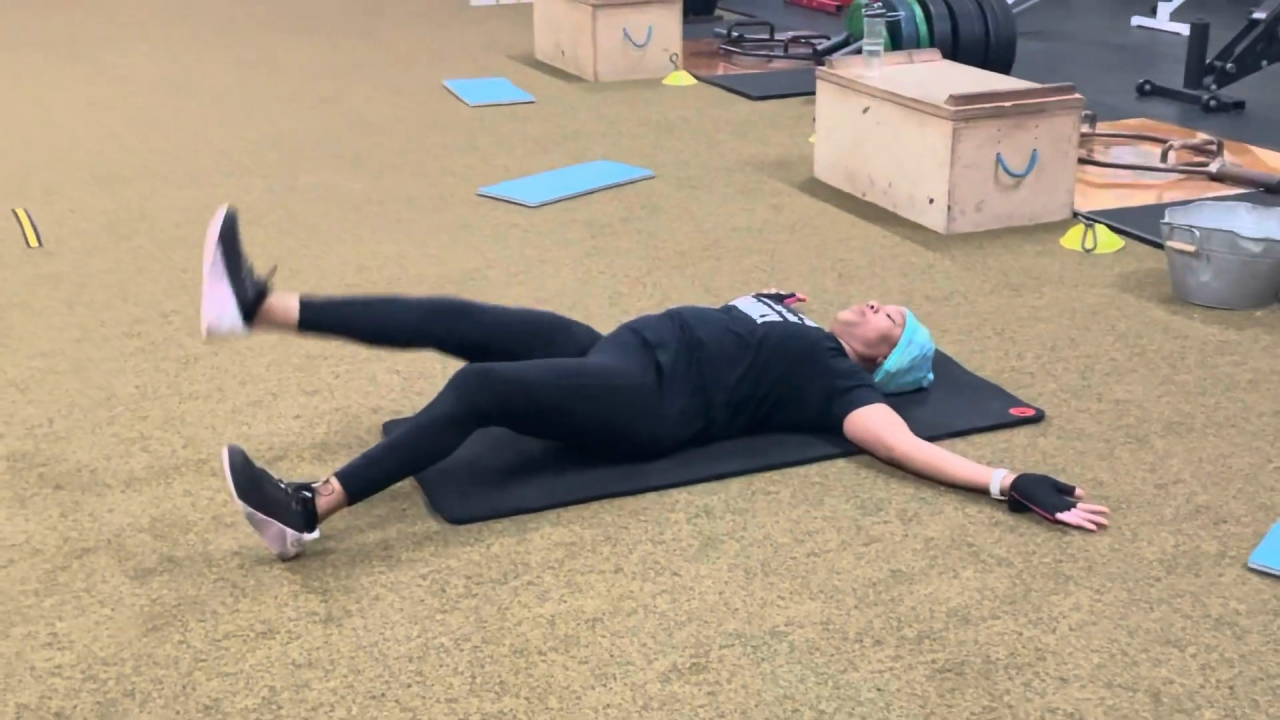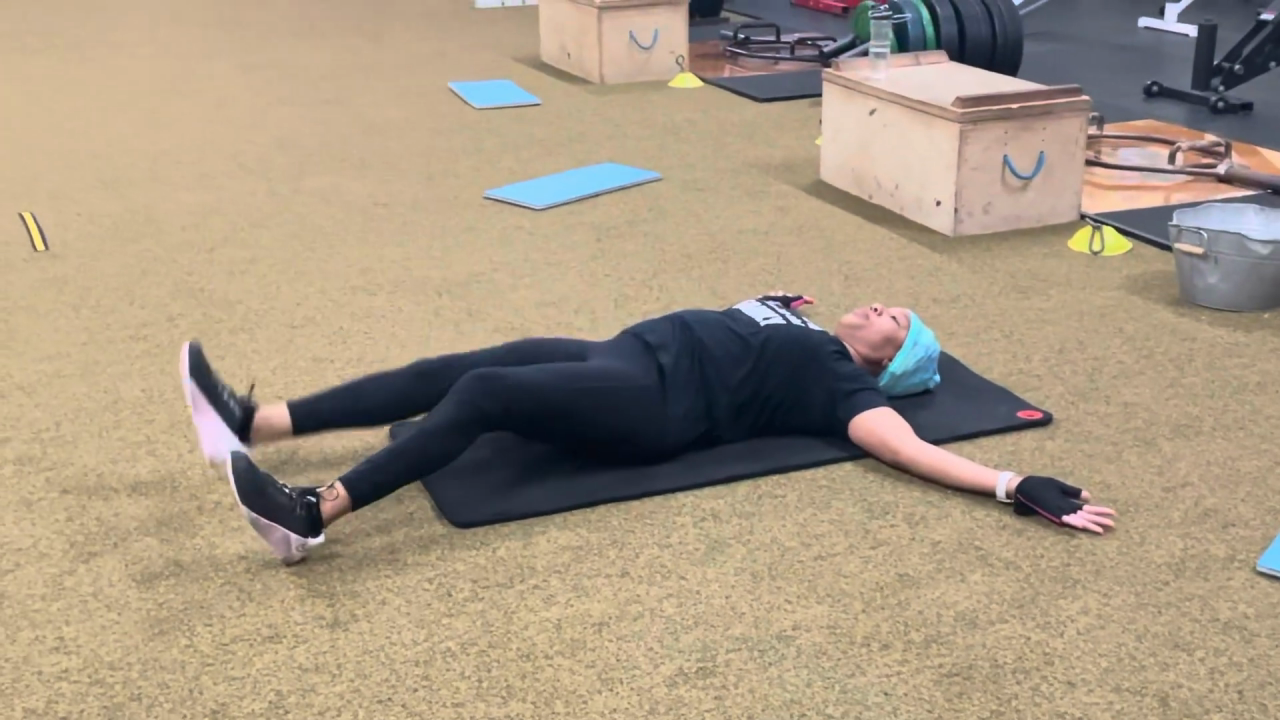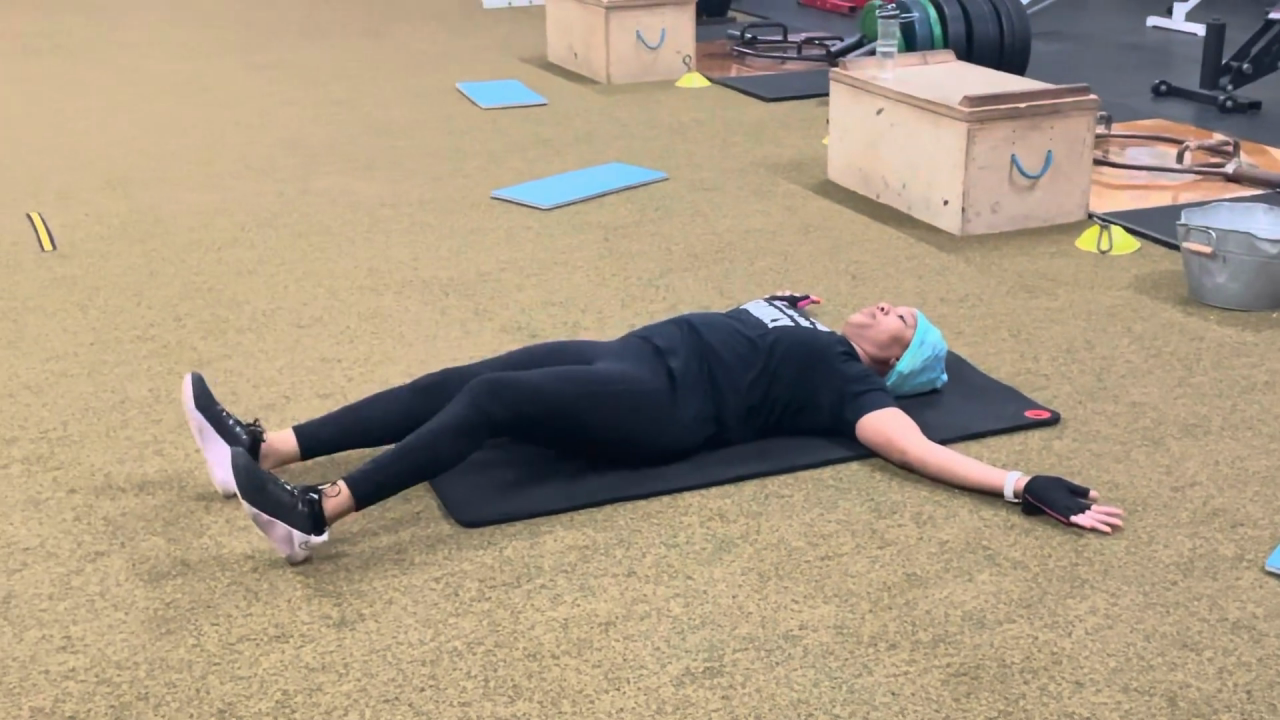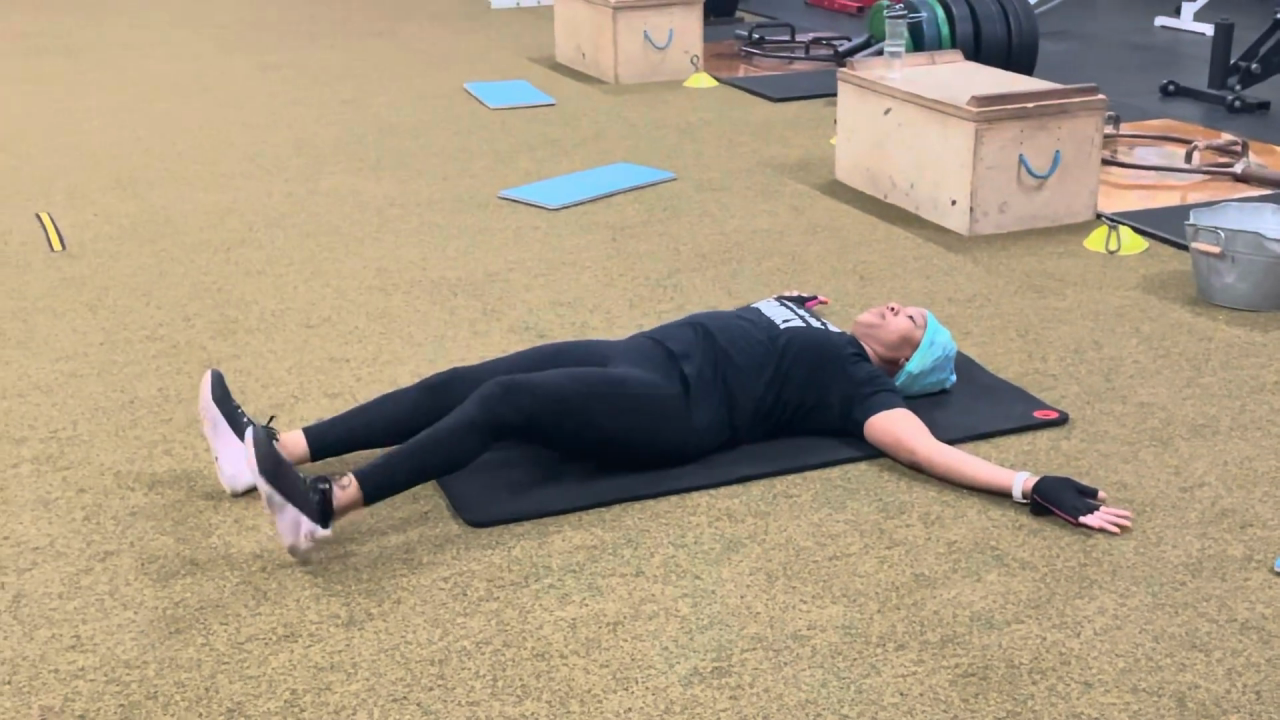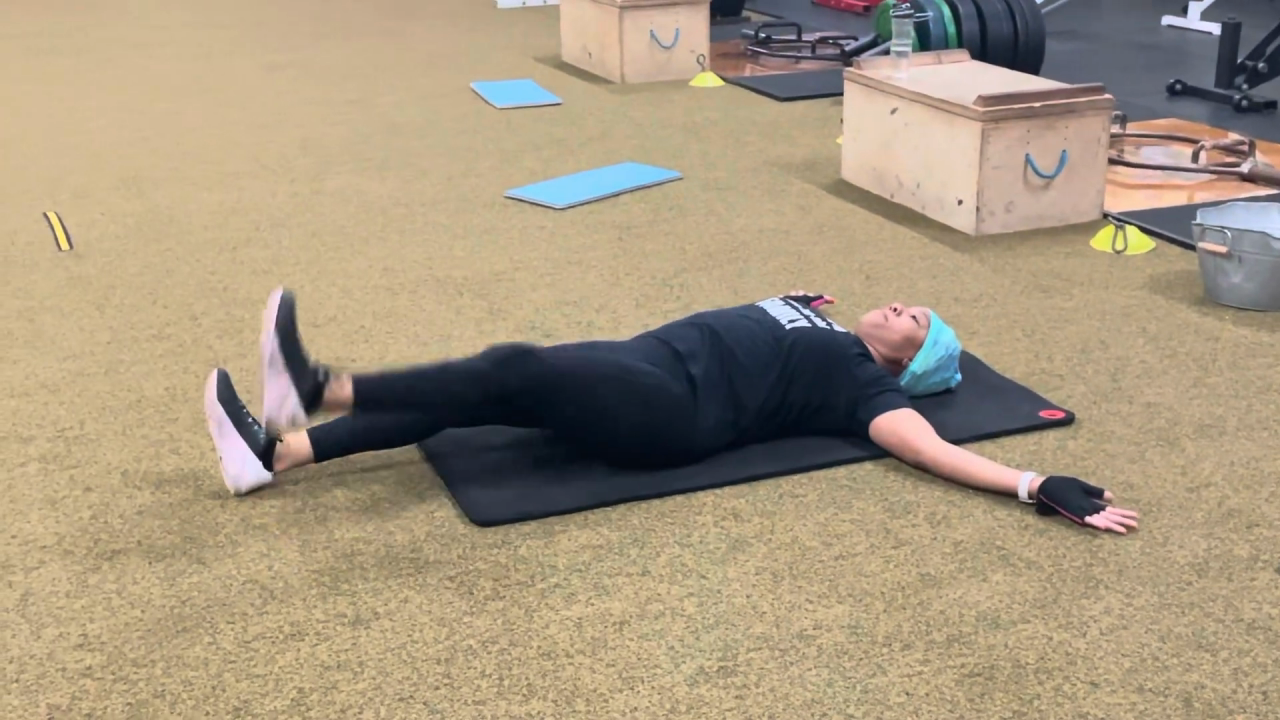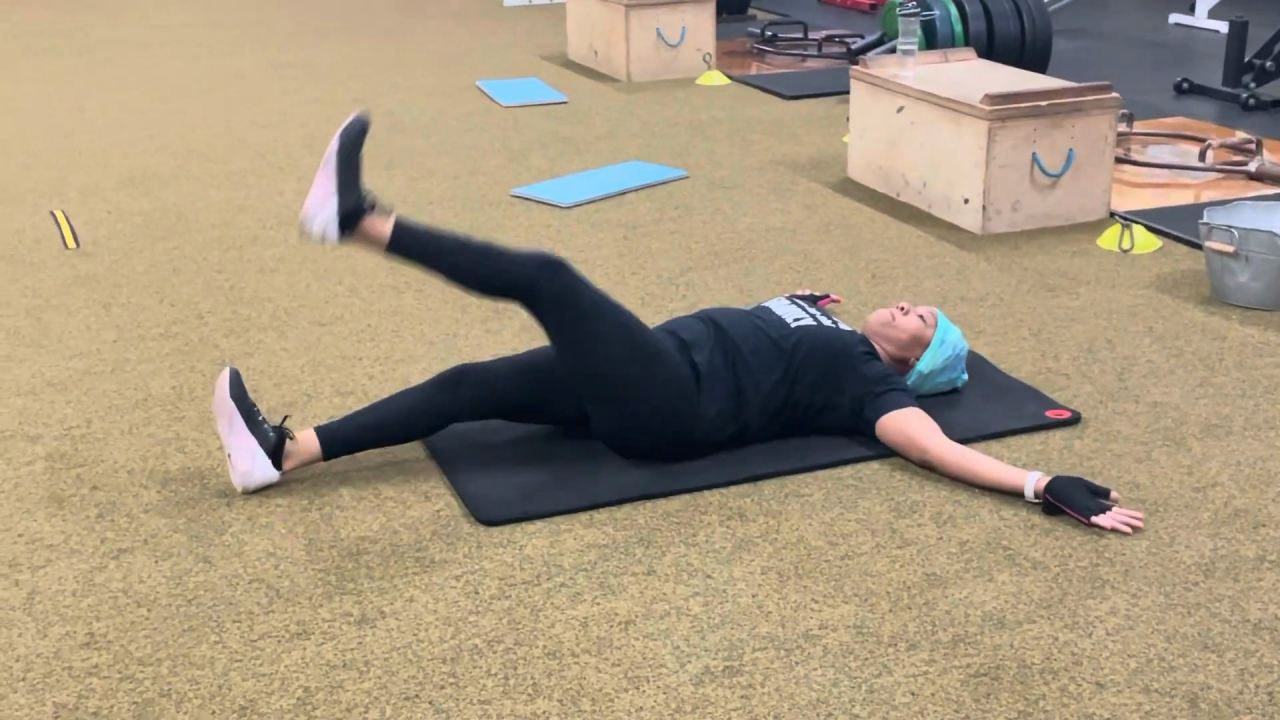
dt=0.2s
person 1, frame 1
left shoulder: (843, 384)
right shoulder: (797, 323)
left elbow: (913, 450)
left wrist: (1015, 484)
right wrist: (765, 294)
left hip: (647, 401)
right hip: (620, 351)
left knee: (480, 385)
right knee: (453, 320)
left ankle: (307, 515)
right ankle: (258, 302)
person 1, frame 2
left shoulder: (843, 384)
right shoulder: (804, 331)
left elbow: (913, 452)
left wrist: (1020, 489)
right wrist: (773, 301)
left hip: (650, 404)
right hip: (623, 355)
left knee: (480, 394)
right knee: (441, 375)
left ankle: (310, 516)
right ankle: (252, 420)
person 1, frame 3
left shoulder: (851, 385)
right shoulder: (806, 330)
left elbow: (924, 452)
left wrist: (1029, 488)
right wrist: (776, 303)
left hip: (658, 406)
right hip: (629, 354)
left knee: (488, 400)
right knee: (450, 382)
left ankle: (315, 513)
right ankle: (256, 447)
person 1, frame 4
left shoulder: (862, 385)
right shoulder: (815, 329)
left elbow: (936, 454)
left wrist: (1037, 488)
right wrist: (780, 302)
left hip: (670, 409)
right hip: (637, 355)
left knee: (499, 404)
right knee: (460, 381)
left ankle: (322, 501)
right ankle: (270, 456)
person 1, frame 5
left shoulder: (864, 386)
right shoulder: (822, 330)
left elbow: (937, 449)
left wrist: (1042, 485)
right wrist: (785, 300)
left hip: (673, 416)
right hip: (643, 359)
left knee: (511, 371)
right knee: (467, 401)
left ankle: (319, 393)
right ankle: (280, 446)
person 1, frame 6
left shoulder: (876, 387)
right shoulder: (830, 334)
left elbow: (945, 451)
left wrist: (1050, 488)
right wrist: (798, 302)
left hip: (671, 411)
right hip: (651, 377)
left knee: (547, 278)
right knee: (466, 385)
left ankle: (358, 218)
right ankle: (281, 452)
